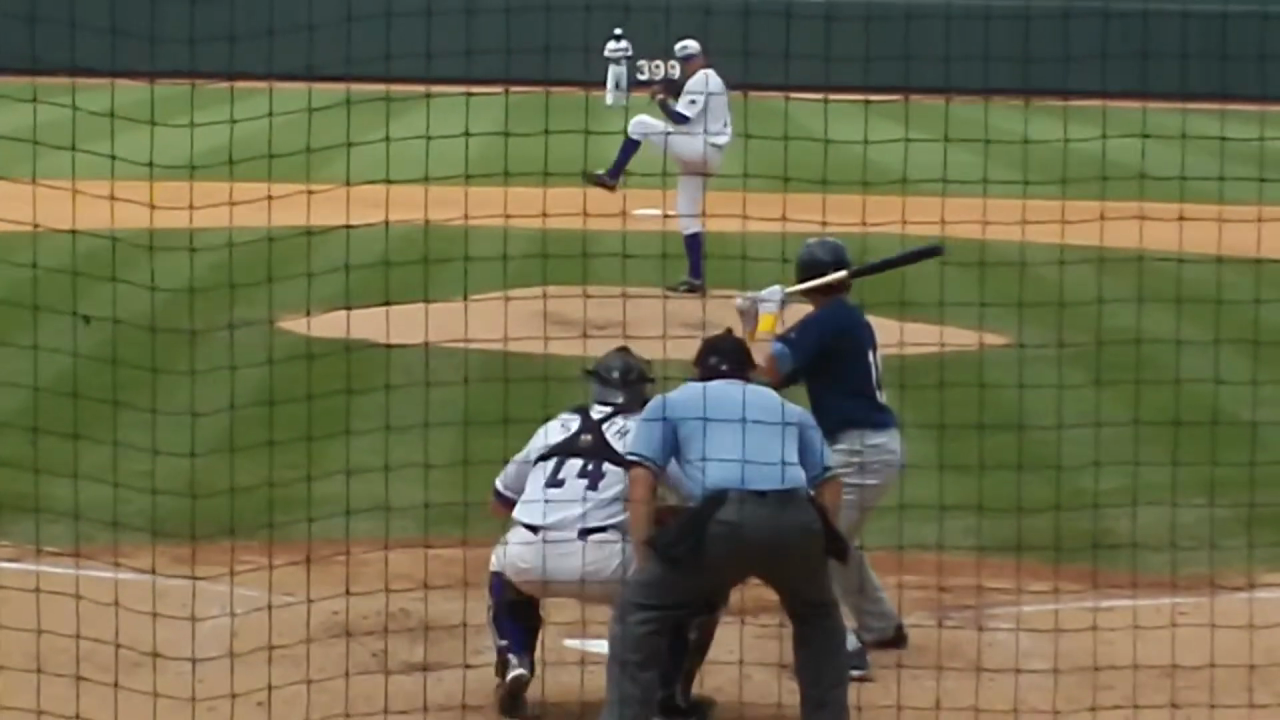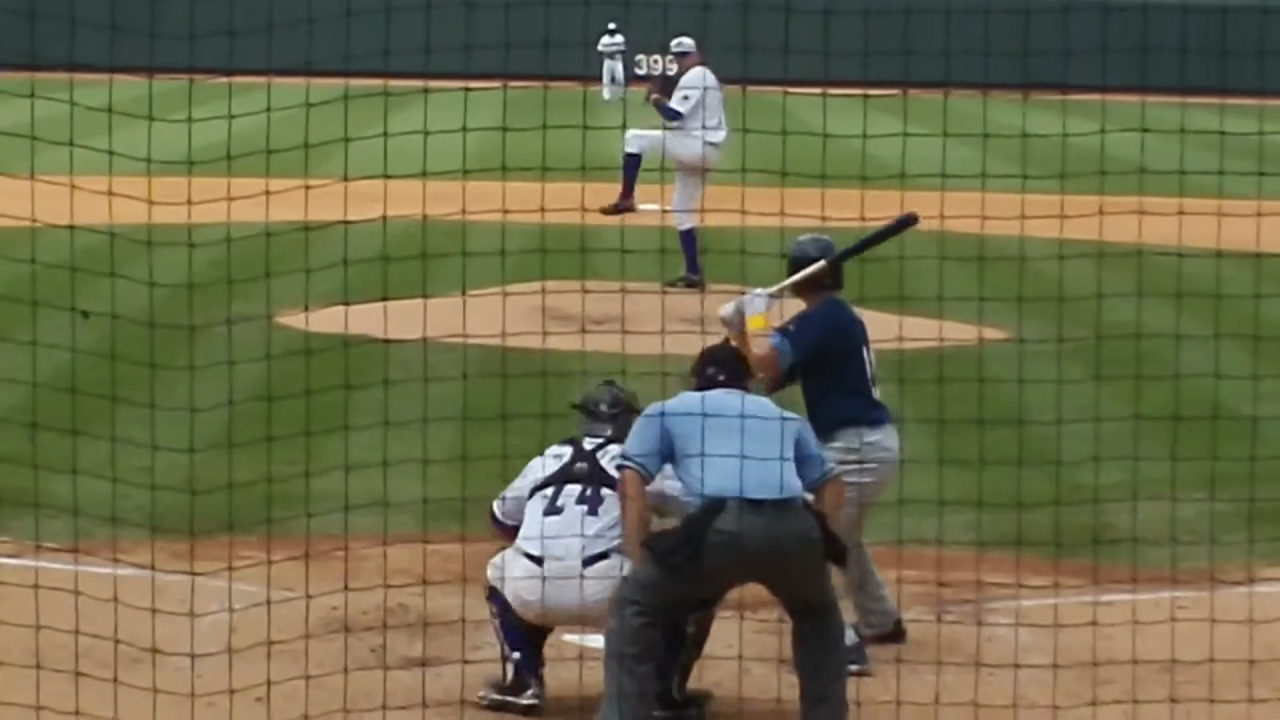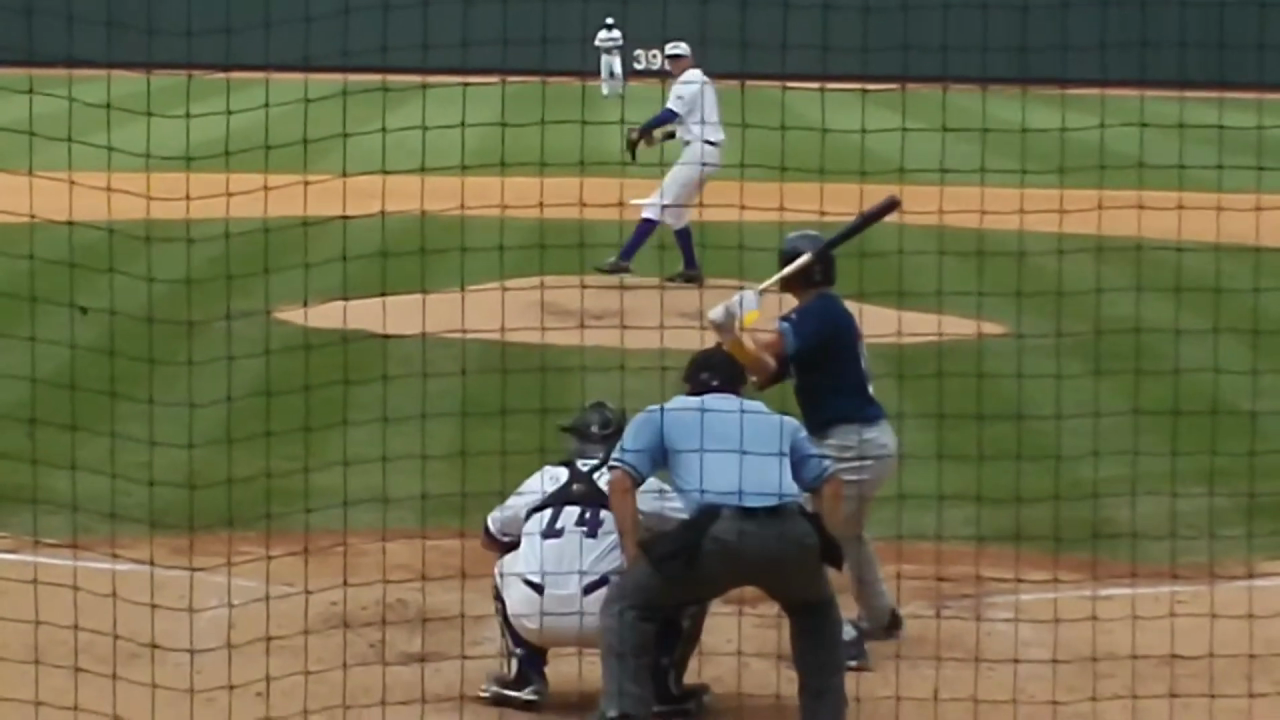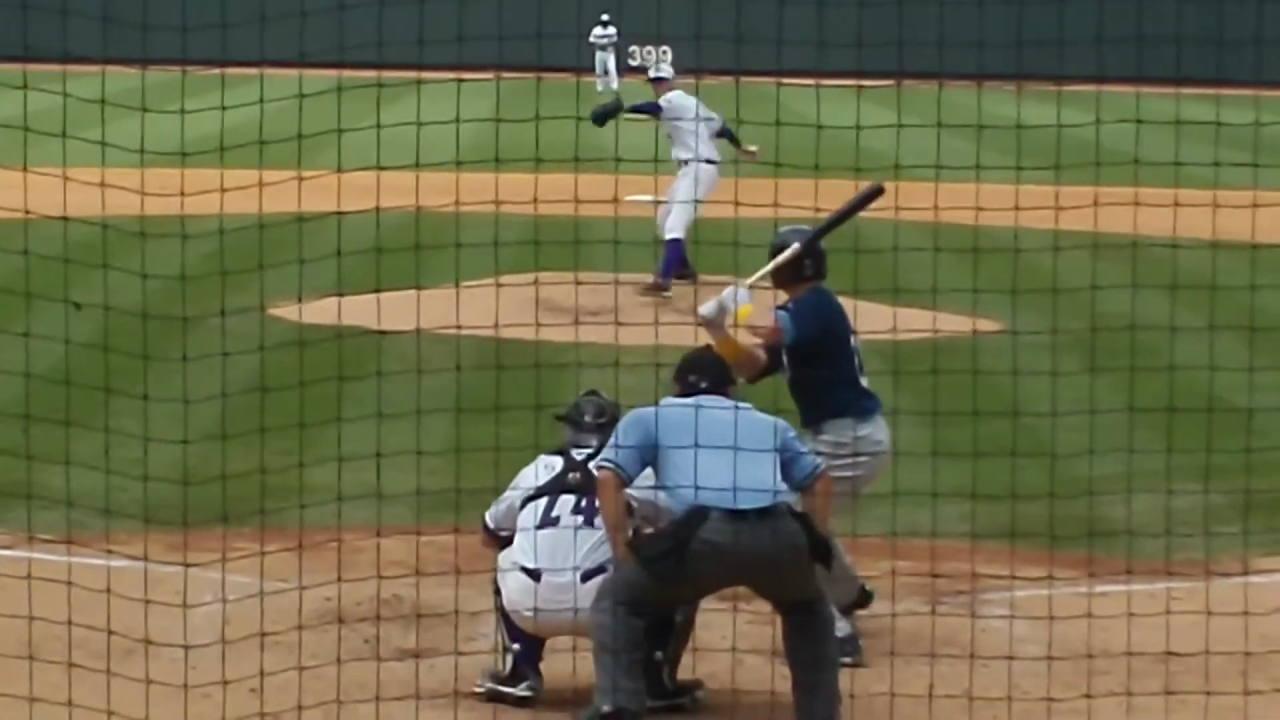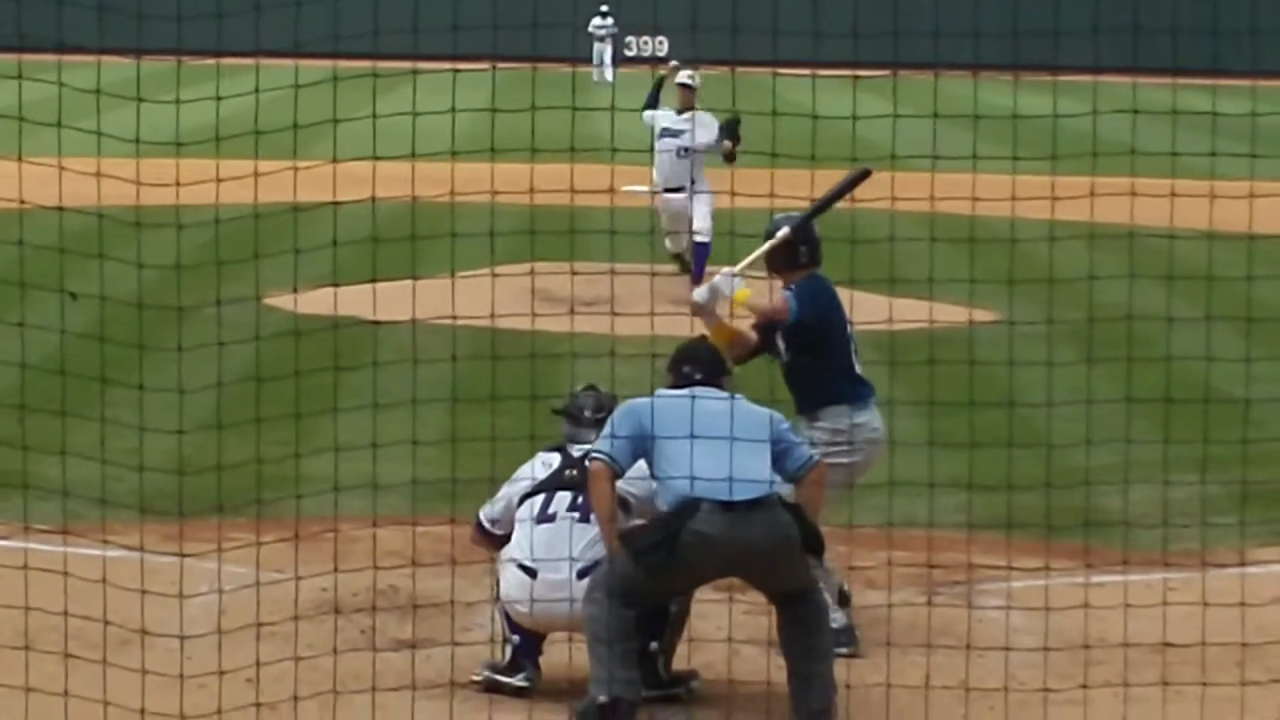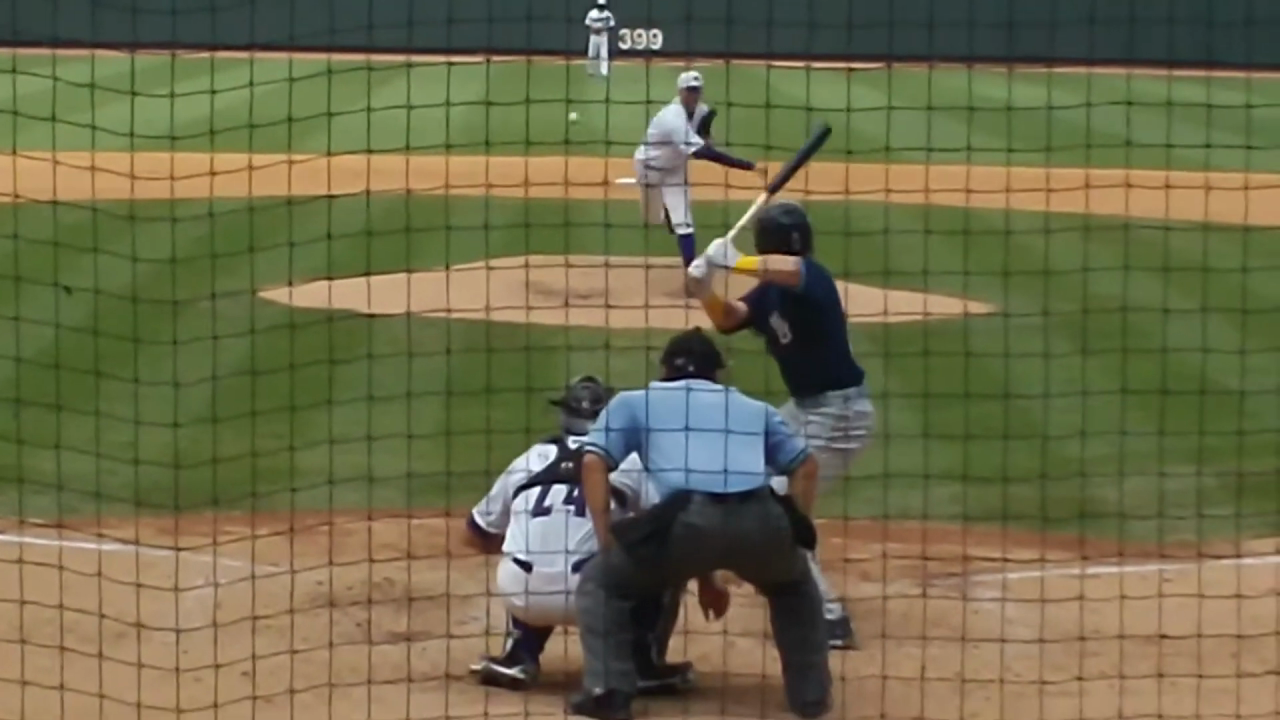
dt=0.2s
person 1, frame 1
left shoulder: (826, 321)
right shoulder: (850, 320)
left elbow: (768, 368)
right elbow: (780, 377)
left hip: (858, 451)
right hip: (874, 445)
left ankle: (845, 651)
right ankle: (882, 626)
person 1, frame 2
left shoulder: (822, 317)
right shoulder: (837, 318)
left elbow: (768, 357)
right elbow: (773, 378)
right wrist: (738, 331)
left hip: (855, 448)
right hip: (871, 442)
right knee: (841, 534)
left ankle: (843, 647)
right ankle: (882, 621)
person 1, frame 3
left shoulder: (820, 310)
right shoulder: (823, 313)
left elbow: (771, 343)
right elbow: (766, 373)
left wrist: (749, 312)
right wrist: (729, 333)
left hip: (852, 445)
right hip: (864, 440)
right knee: (841, 529)
left ankle: (843, 642)
right ankle: (878, 615)
person 1, frame 4
left shoulder: (814, 303)
right shoulder: (810, 309)
left elbow: (772, 331)
right elbow: (753, 367)
right wrist: (718, 329)
left hip: (847, 441)
right hip: (851, 435)
left ankle: (839, 637)
right ankle: (847, 593)
person 1, frame 5
left shoulder: (814, 290)
right shoulder: (795, 299)
left elbow: (776, 308)
right elbow: (740, 348)
left wrist: (734, 294)
right wrist: (709, 312)
left hip: (841, 427)
right hip: (822, 421)
left ankle: (834, 628)
right ankle: (826, 589)
person 1, frame 6
left shoulder: (805, 275)
right shoulder: (768, 290)
left elbow: (790, 271)
right elbow: (727, 320)
left wrist: (734, 261)
right wrist: (705, 288)
left hip: (836, 413)
right hip: (804, 407)
left ankle: (830, 620)
person 2, frame 1
left shoulder: (669, 403)
right shoulder: (789, 408)
left elbow: (640, 480)
right elbow: (828, 485)
left wrist: (644, 560)
right wrist: (817, 542)
left hip: (725, 520)
right hip: (795, 520)
left knee: (638, 609)
right knee: (817, 615)
person 2, frame 2
left shoulder: (665, 412)
right shoulder: (785, 417)
left elbow: (631, 481)
right elbow: (829, 487)
left wrist: (640, 560)
right wrist: (815, 547)
left hip: (723, 529)
right hip: (793, 530)
left knee: (633, 605)
right knee: (818, 612)
person 2, frame 3
left shoulder: (659, 417)
right shoulder: (780, 422)
left elbow: (620, 481)
right elbow: (828, 486)
left wrist: (635, 560)
right wrist: (817, 550)
left hip: (719, 535)
right hip: (790, 537)
left knee: (626, 602)
right knee: (816, 609)
person 2, frame 4
left shoulder: (648, 418)
right shoulder: (768, 423)
left elbow: (608, 479)
right elbow: (819, 483)
left wrist: (623, 558)
right wrist: (806, 549)
left hip: (708, 536)
right hip: (779, 538)
left knee: (617, 599)
right knee: (808, 605)
person 2, frame 5
left shoulder: (641, 409)
right shoulder: (761, 414)
left elbow: (599, 471)
right elbow: (813, 473)
left wrist: (615, 550)
right wrist: (798, 539)
left hip: (699, 529)
right hip: (770, 528)
left knee: (608, 590)
right knee: (801, 596)
person 2, frame 6
left shoulder: (633, 401)
right shoulder: (754, 407)
left elbow: (594, 463)
right elbow: (805, 466)
left wrist: (608, 543)
right wrist: (790, 531)
left hip: (691, 521)
right hip: (761, 522)
left knee: (601, 582)
right knee: (795, 588)
person 3, frame 1
left shoulder: (555, 427)
left elbow: (502, 500)
left hip: (528, 559)
right hip: (601, 563)
left knee: (504, 565)
left ankle: (516, 664)
person 3, frame 2
left shoulder: (548, 459)
left elbow: (499, 522)
left hip: (531, 591)
right hip: (601, 591)
left knee: (501, 571)
left ankle: (522, 680)
right ankle: (666, 690)
person 3, frame 3
left shoulder: (541, 479)
right shoulder: (637, 482)
left elbow: (491, 538)
left hip: (530, 615)
right hip: (602, 615)
left knee: (508, 571)
left ankle: (525, 678)
right ankle: (663, 686)
person 3, frame 4
left shoulder: (537, 469)
left elbow: (492, 535)
left hip: (526, 606)
left knee: (509, 565)
left ankle: (520, 673)
right ankle: (656, 681)
person 3, frame 5
left shoulder: (534, 467)
right shoulder: (633, 468)
left elbow: (482, 536)
left hip: (524, 601)
left ankle: (518, 665)
right ankle: (651, 673)
person 3, frame 6
left shoulder: (528, 460)
right shoulder: (628, 460)
left elbow: (476, 536)
left hip: (520, 594)
left ankle: (518, 657)
right ankle: (646, 664)
person 4, frame 1
left shoulder: (698, 81)
right shoulder: (714, 80)
left elbow: (679, 118)
left wrist: (662, 101)
right wrist: (670, 102)
left hip: (698, 149)
right hip: (709, 155)
left knee: (639, 123)
right knee: (688, 217)
left ankle: (612, 176)
right ankle: (694, 278)
person 4, frame 2
left shoulder: (693, 78)
right shoulder: (709, 78)
left elbow: (673, 114)
left wrist: (656, 101)
right wrist: (663, 102)
left hip: (694, 146)
right hip: (706, 151)
left knee: (634, 137)
right knee: (682, 212)
left ankle: (626, 198)
right ankle: (693, 274)
person 4, frame 3
left shoulder: (688, 81)
right shoulder: (702, 82)
left elbow: (671, 114)
left wrist: (642, 129)
right wrist: (665, 135)
left hip: (699, 153)
right hip: (706, 154)
left knee: (658, 205)
right knee: (676, 212)
left ankle: (624, 260)
right ankle: (691, 270)
person 4, frame 4
left shoulder: (673, 99)
right shoulder: (689, 103)
left elbow: (654, 108)
right elbow: (719, 127)
left wrist: (627, 107)
right wrist: (740, 147)
left hip: (699, 172)
right hip: (693, 172)
left knee: (674, 225)
right knee: (664, 221)
left ankle: (662, 281)
right ankle: (683, 269)
person 4, frame 5
left shoulder: (707, 121)
right shoulder: (661, 117)
left elbow: (729, 157)
right elbow: (646, 112)
left wrist: (731, 145)
right wrist: (661, 78)
left hip: (695, 191)
right hip: (667, 192)
left knee: (702, 230)
right knee: (675, 237)
left ankle: (698, 284)
right ankle: (679, 253)
person 4, frame 6
left shoulder: (699, 109)
right shoulder: (672, 119)
right elbow: (703, 152)
right wrist: (749, 165)
left hip: (674, 170)
right hip: (649, 169)
left knee: (683, 223)
right knee: (654, 219)
right ankle: (666, 213)
